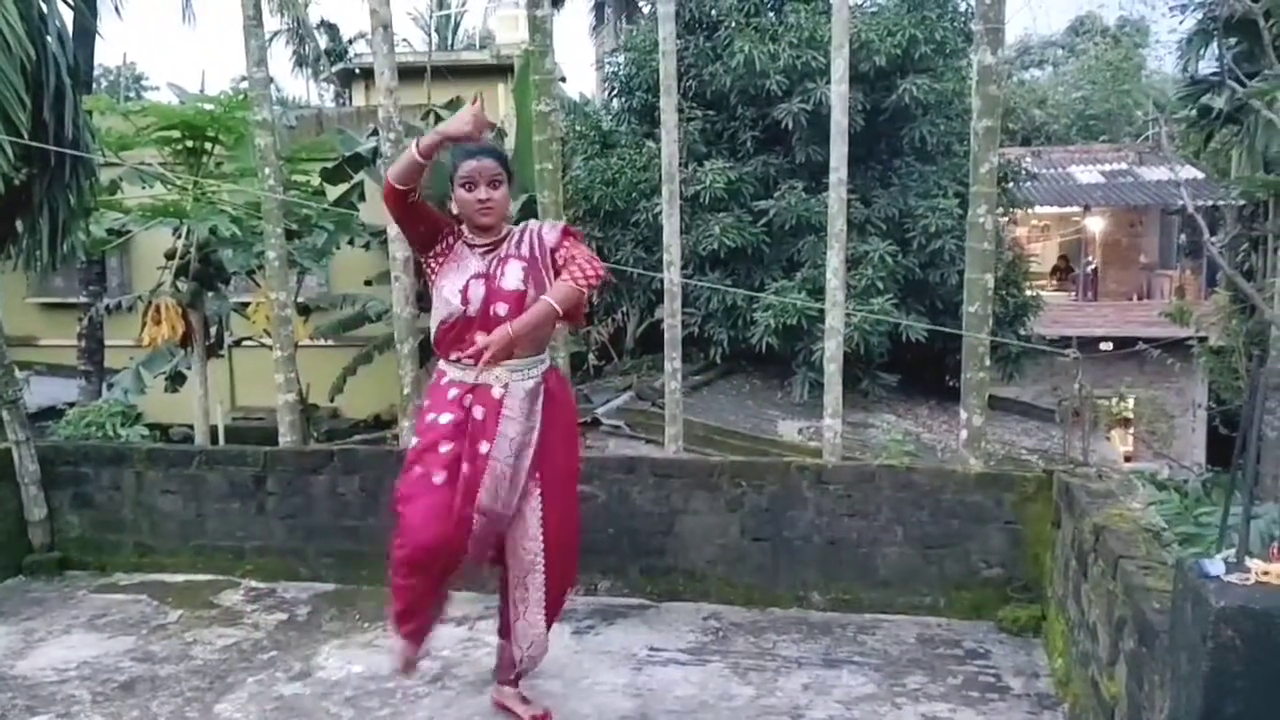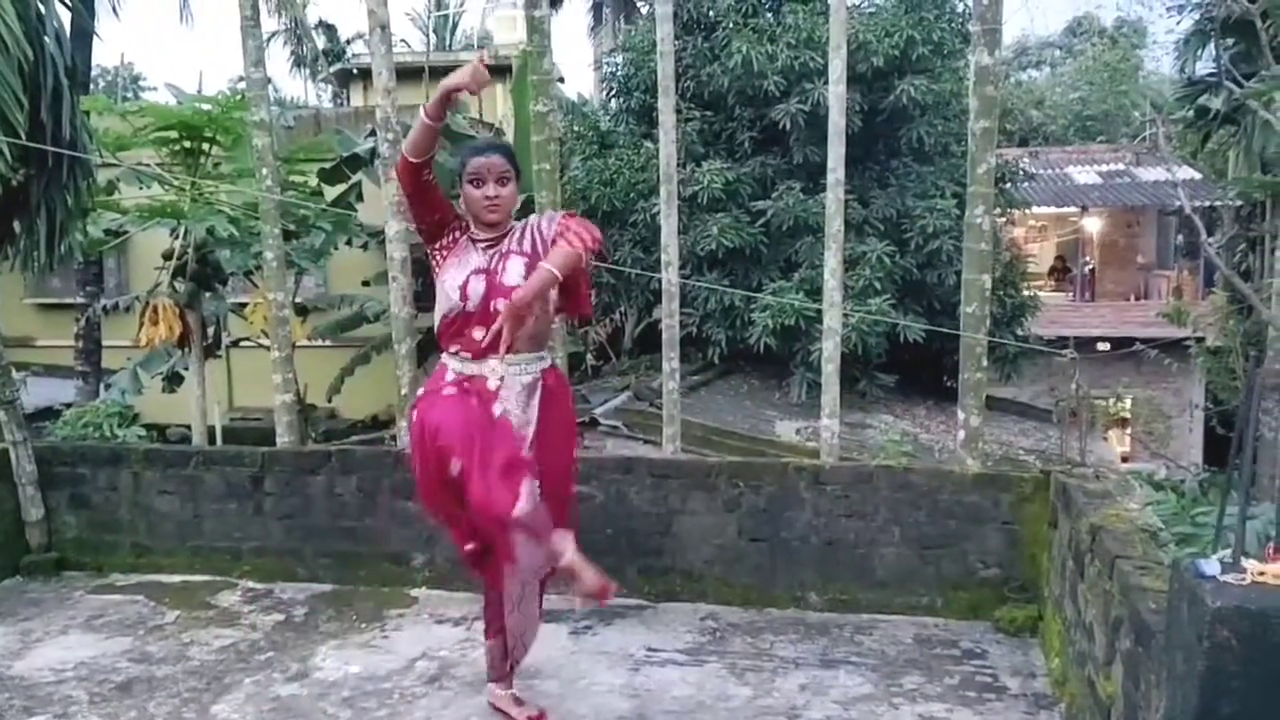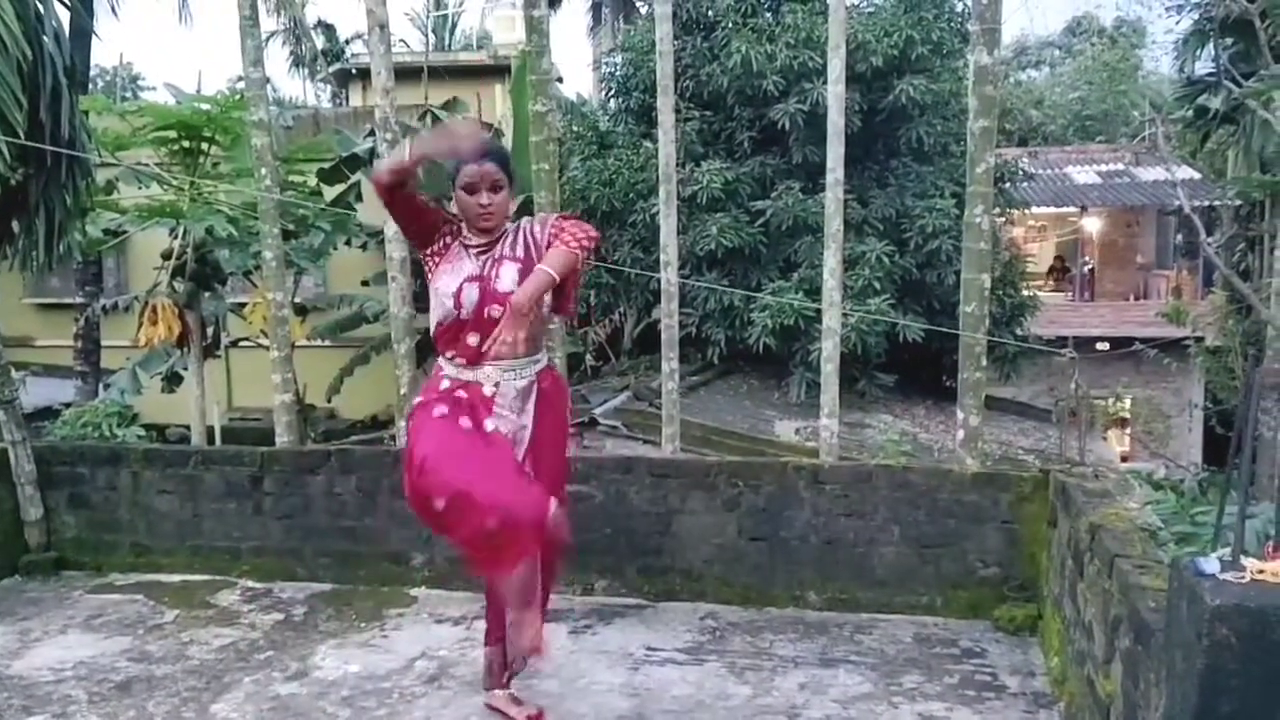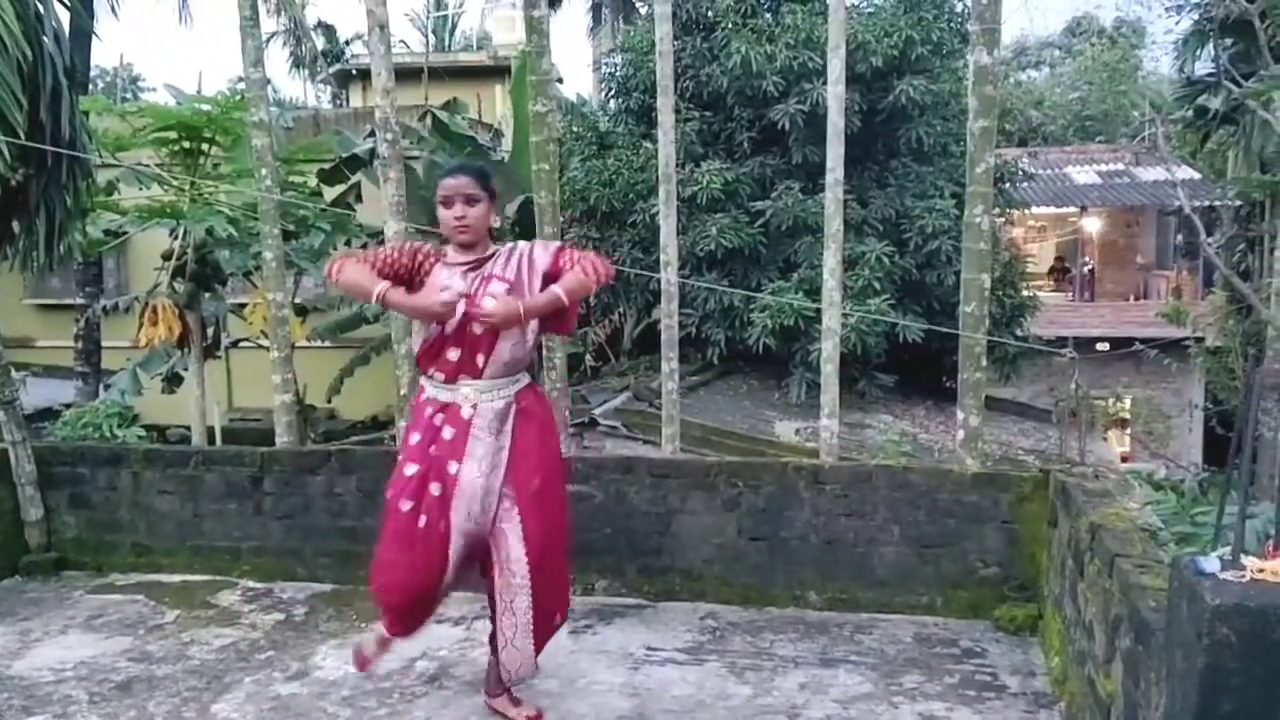
dt=0.3s
person 1, frame 1
left shoulder: (542, 240)
right shoulder: (440, 244)
left elbow: (588, 272)
right elbow: (396, 191)
left wrist: (519, 327)
right wrist: (444, 136)
left hip: (532, 403)
right hip: (457, 400)
left knee: (534, 540)
right knee: (430, 528)
right ankle: (413, 626)
person 1, frame 2
left shoulder: (543, 233)
right shoulder: (446, 236)
left elbow: (585, 238)
right elbow: (411, 169)
left wrist: (528, 298)
right wrist: (446, 94)
left hip: (531, 395)
right hip: (460, 386)
left knee: (508, 536)
right knee: (451, 430)
right ankle: (559, 550)
person 1, frame 3
left shoulder: (534, 237)
right shoulder: (438, 239)
left elbow: (580, 237)
right elbow: (387, 183)
left wrist: (525, 300)
right wrist: (434, 144)
left hip: (526, 404)
right hip: (455, 398)
left knee: (525, 524)
right knee: (453, 479)
right ankle: (516, 608)
person 1, frame 4
left shoulder: (526, 259)
right shoulder: (422, 261)
left elbow: (595, 270)
right elbow: (343, 270)
left wrist: (524, 308)
right wrist: (405, 301)
left hip: (511, 426)
right hip: (439, 423)
left knee: (521, 554)
right knee: (415, 551)
right ankle: (392, 625)
